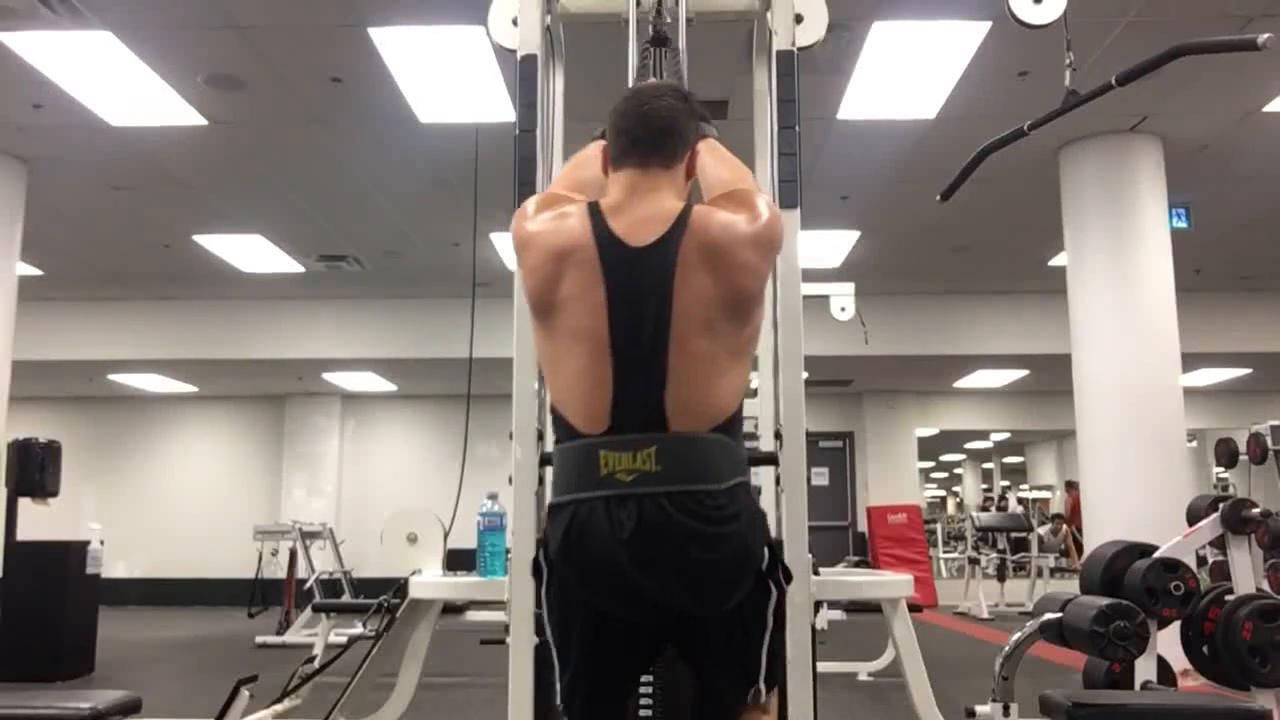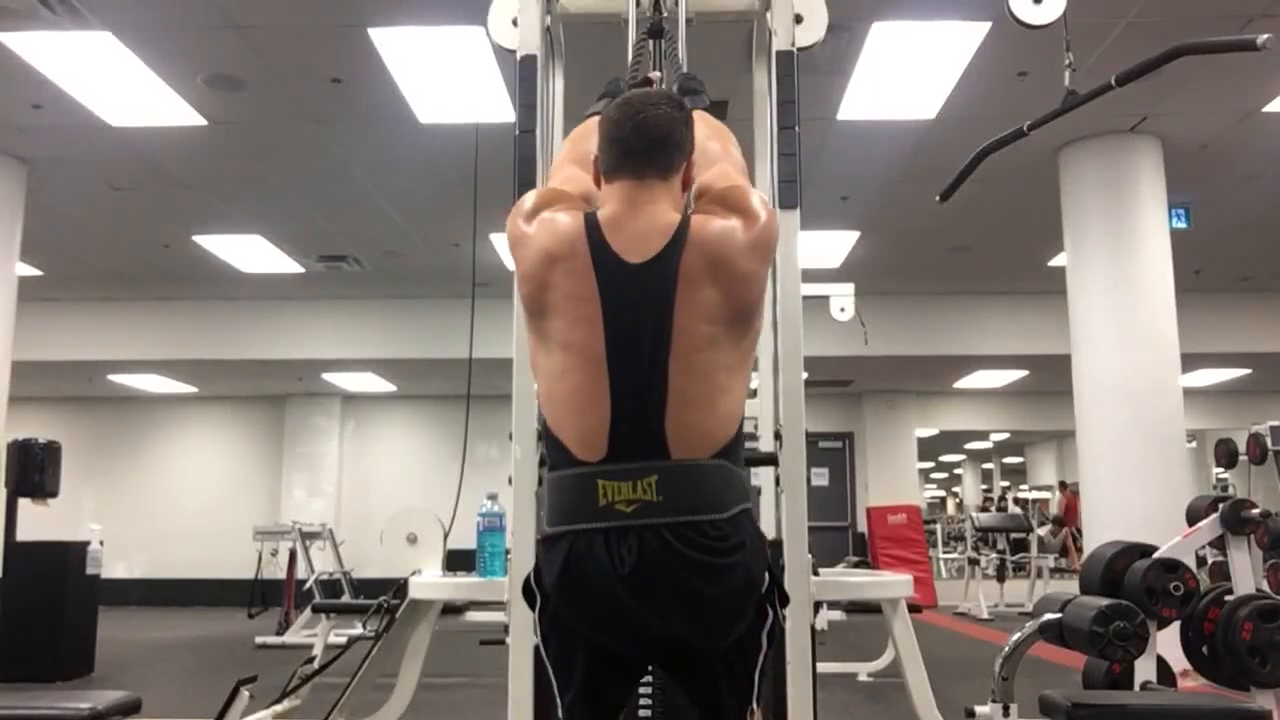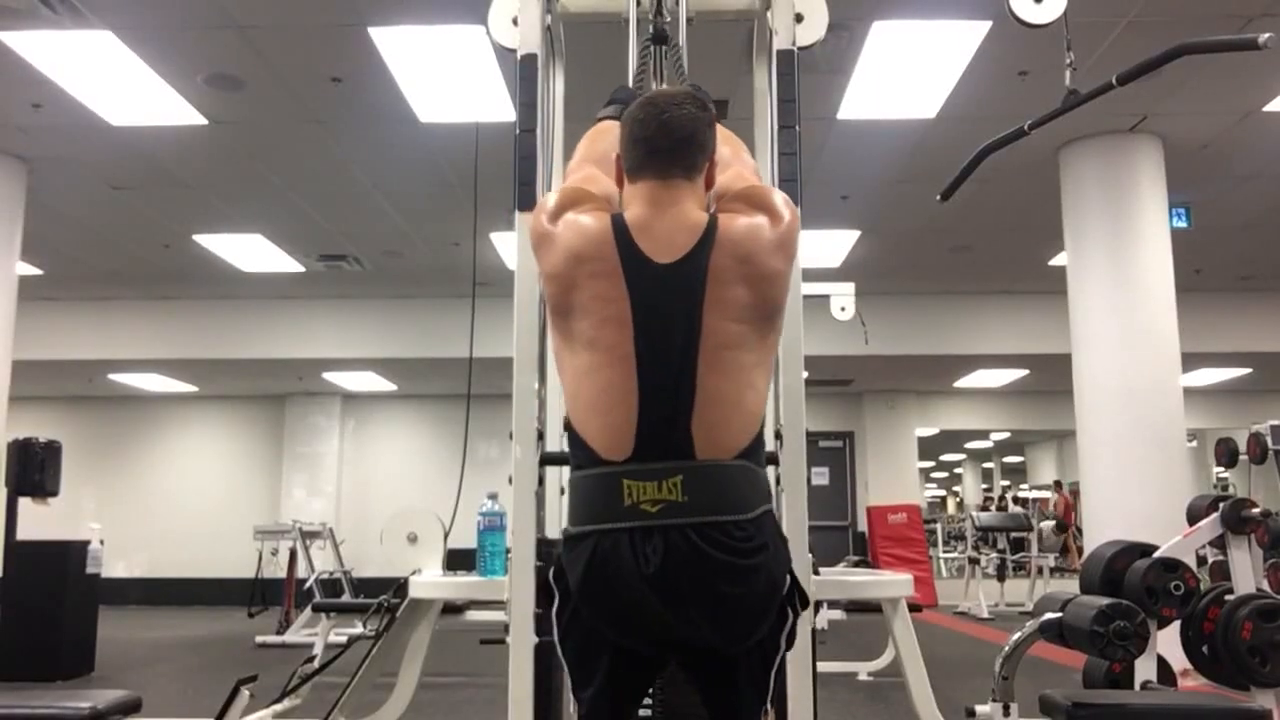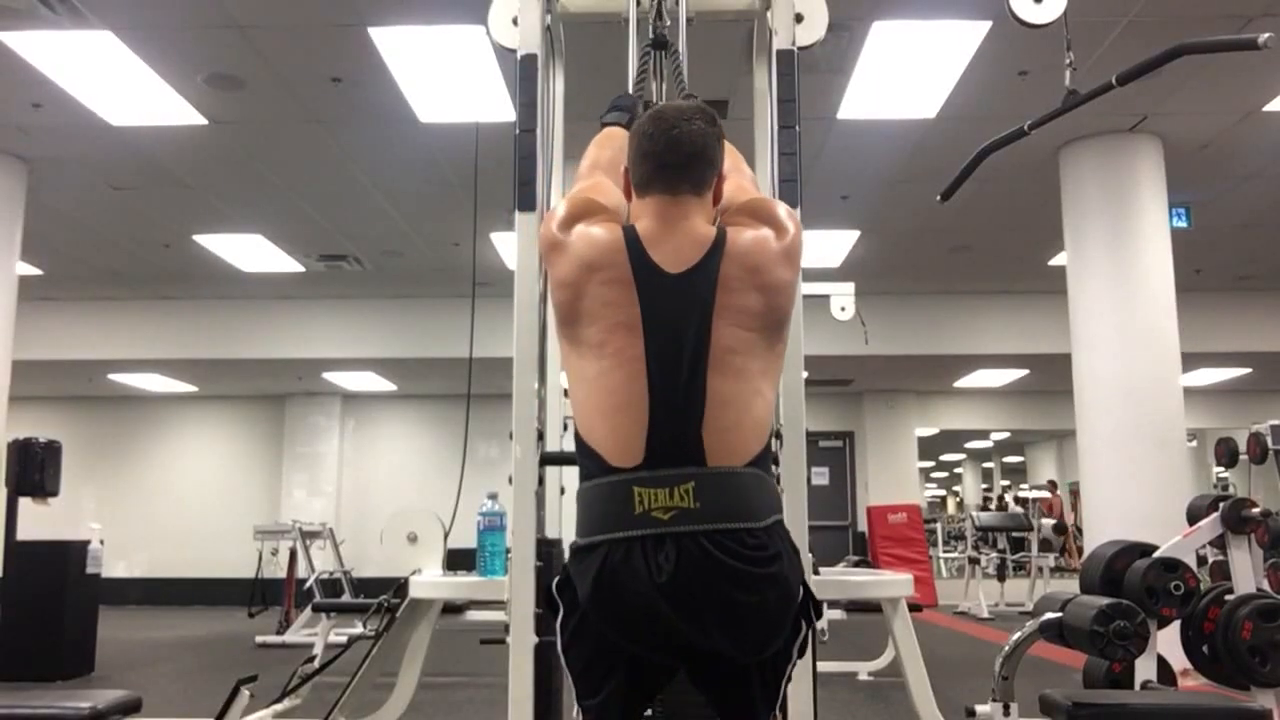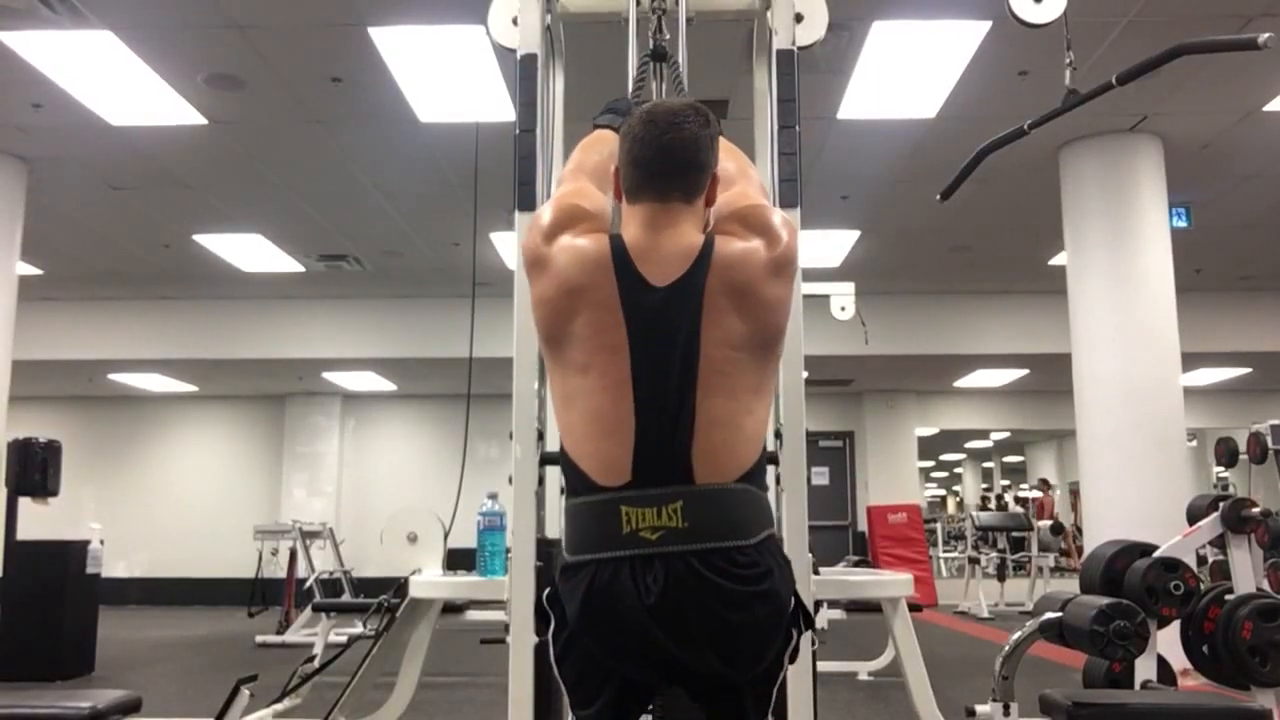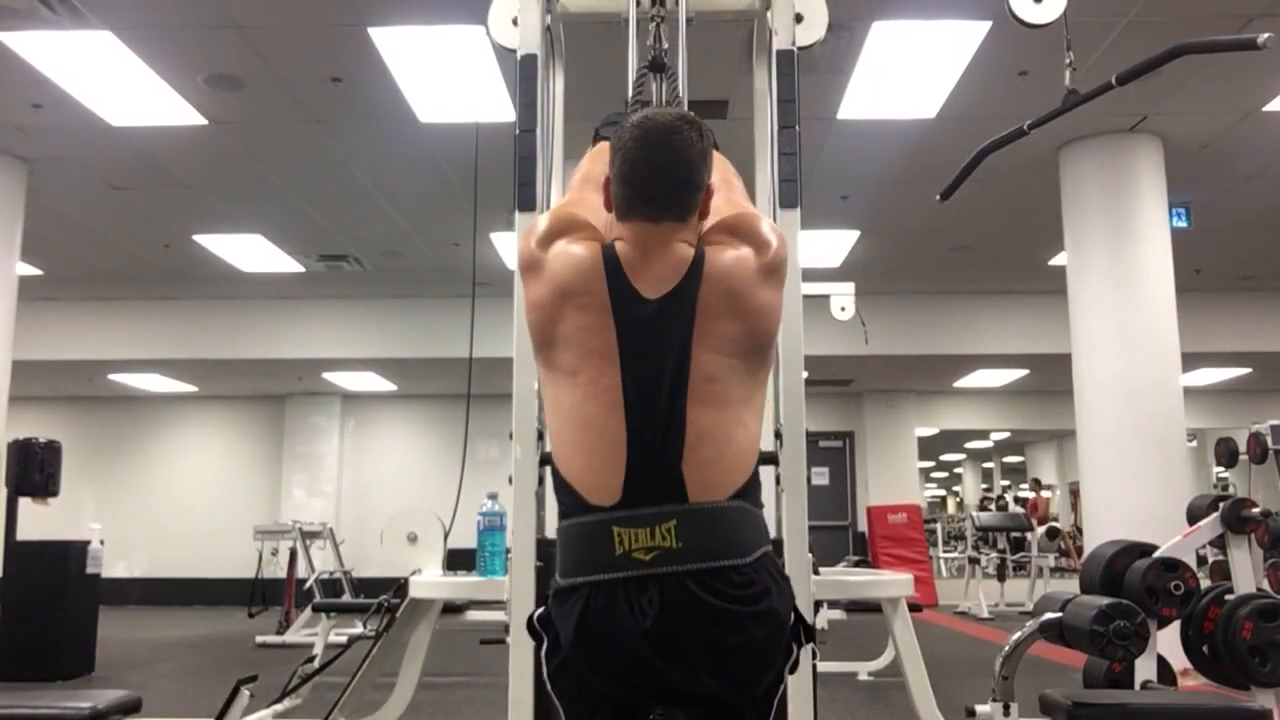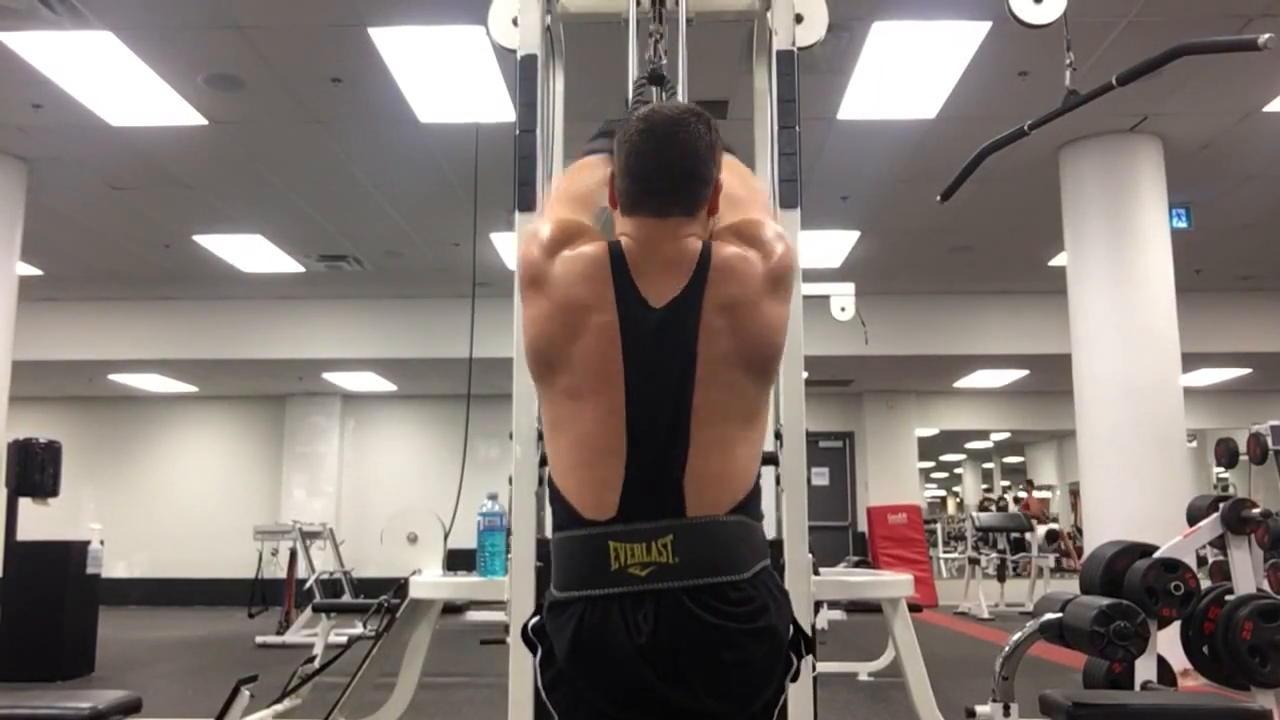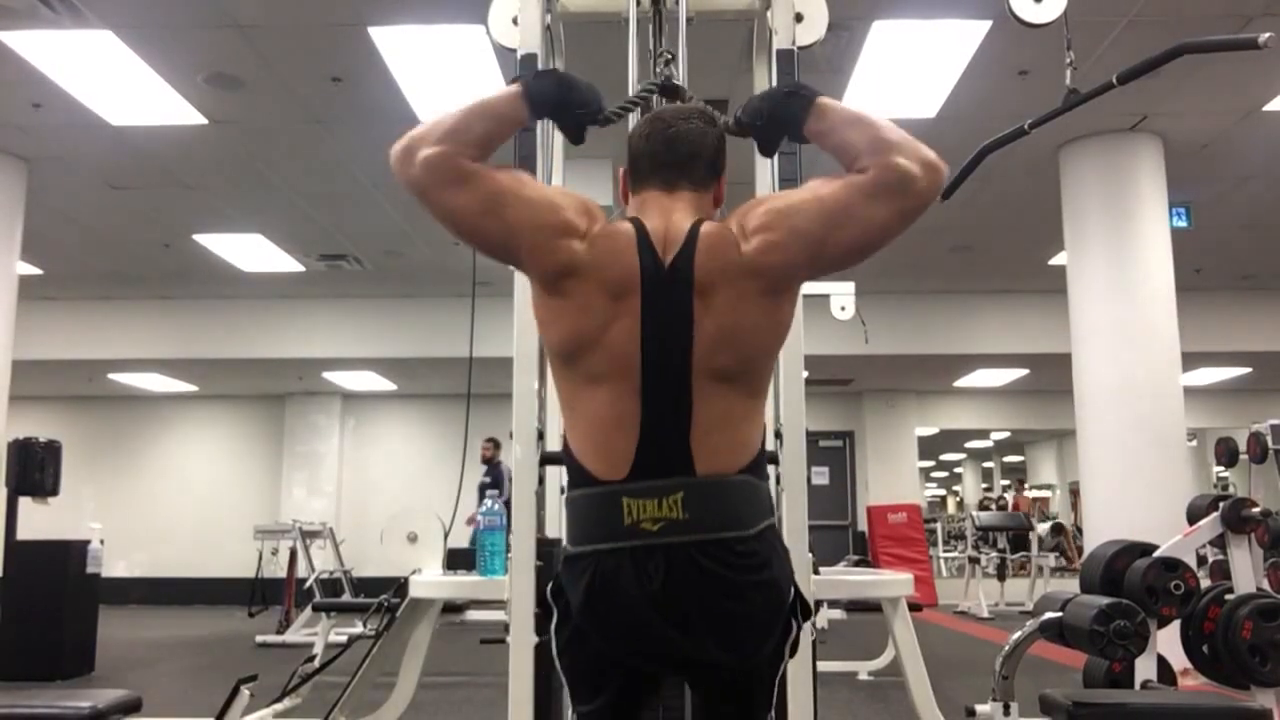
dt=0.3s
person 1, frame 1
left shoulder: (542, 230)
right shoulder: (745, 228)
right elbow: (732, 178)
left wrist: (608, 139)
right wrist: (705, 135)
left hip: (587, 525)
right hip: (709, 521)
person 1, frame 2
left shoulder: (541, 234)
right shoulder: (740, 234)
left elbow: (570, 165)
right elbow: (723, 161)
left wrist: (605, 109)
right wrist: (695, 105)
left hip: (584, 555)
right hip: (711, 551)
person 1, frame 3
left shoulder: (565, 234)
right shoulder: (763, 234)
left elbow: (585, 165)
right elbow: (737, 162)
left wrist: (612, 114)
right wrist: (701, 115)
left hip: (606, 557)
right hip: (733, 554)
person 1, frame 4
left shoulder: (575, 246)
right shoulder: (769, 245)
left elbow: (596, 172)
right elbow: (740, 180)
left wrist: (617, 120)
right wrist: (700, 133)
left hip: (614, 568)
right hip: (743, 562)
person 1, frame 5
left shoulder: (561, 257)
right shoulder: (762, 256)
left elbow: (579, 177)
right elbow: (740, 179)
left wrist: (610, 123)
right wrist: (700, 132)
left hip: (605, 585)
right hip: (735, 582)
person 1, frame 6
left shoulder: (554, 262)
right shoulder: (752, 264)
left elbow: (582, 190)
right elbow: (727, 191)
left wrist: (610, 139)
right wrist: (693, 144)
left hip: (597, 608)
right hip: (734, 600)
person 1, frame 7
left shoulder: (555, 271)
right shoulder: (758, 271)
left elbow: (568, 200)
right elbow: (745, 196)
left wrist: (601, 150)
right wrist: (706, 148)
left hip: (593, 622)
right hip: (733, 617)
person 1, frame 8
left shoulder: (568, 248)
right shoulder: (764, 250)
left elbow: (420, 160)
right elbow: (915, 174)
left wrist: (535, 96)
right wrist: (805, 111)
left hip: (606, 578)
right hip: (738, 574)
